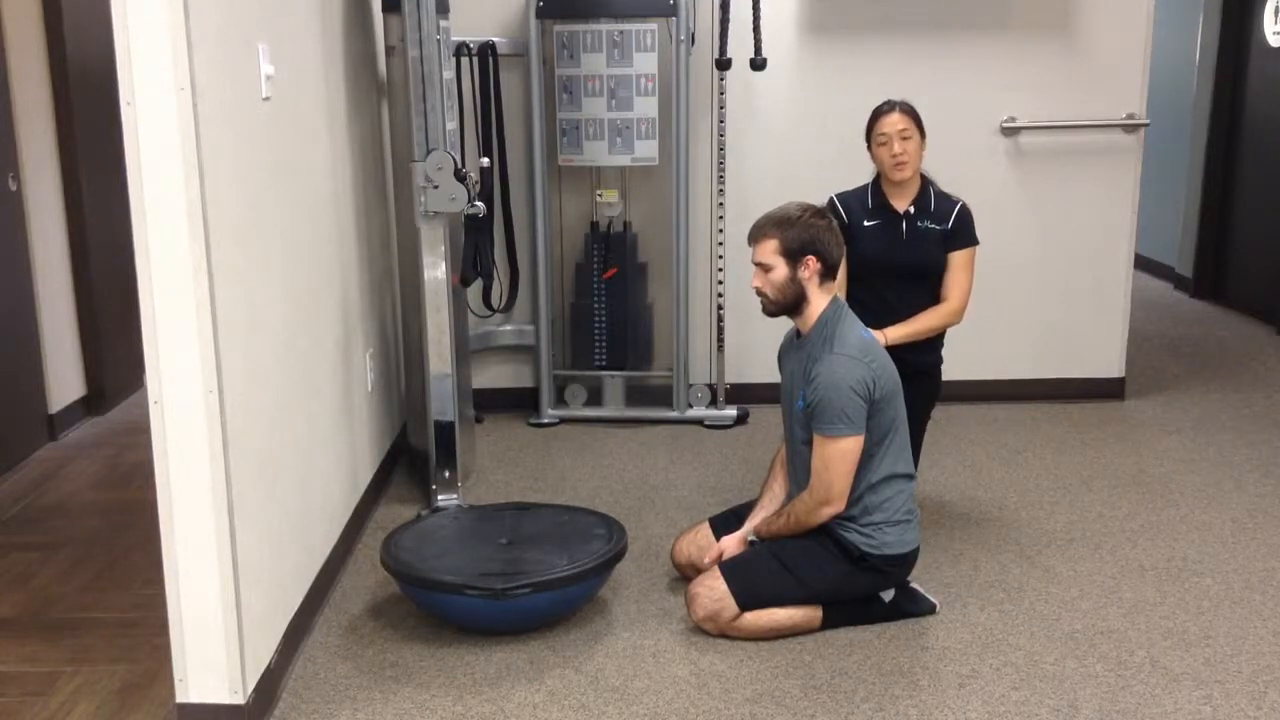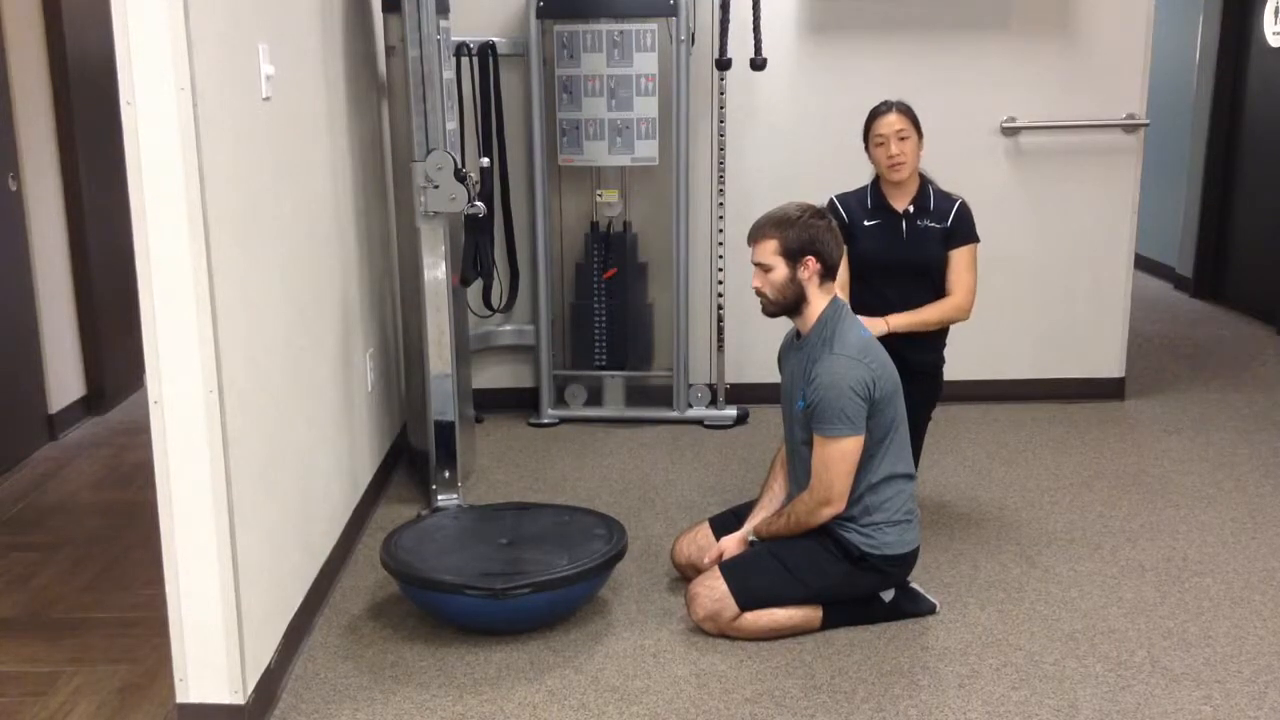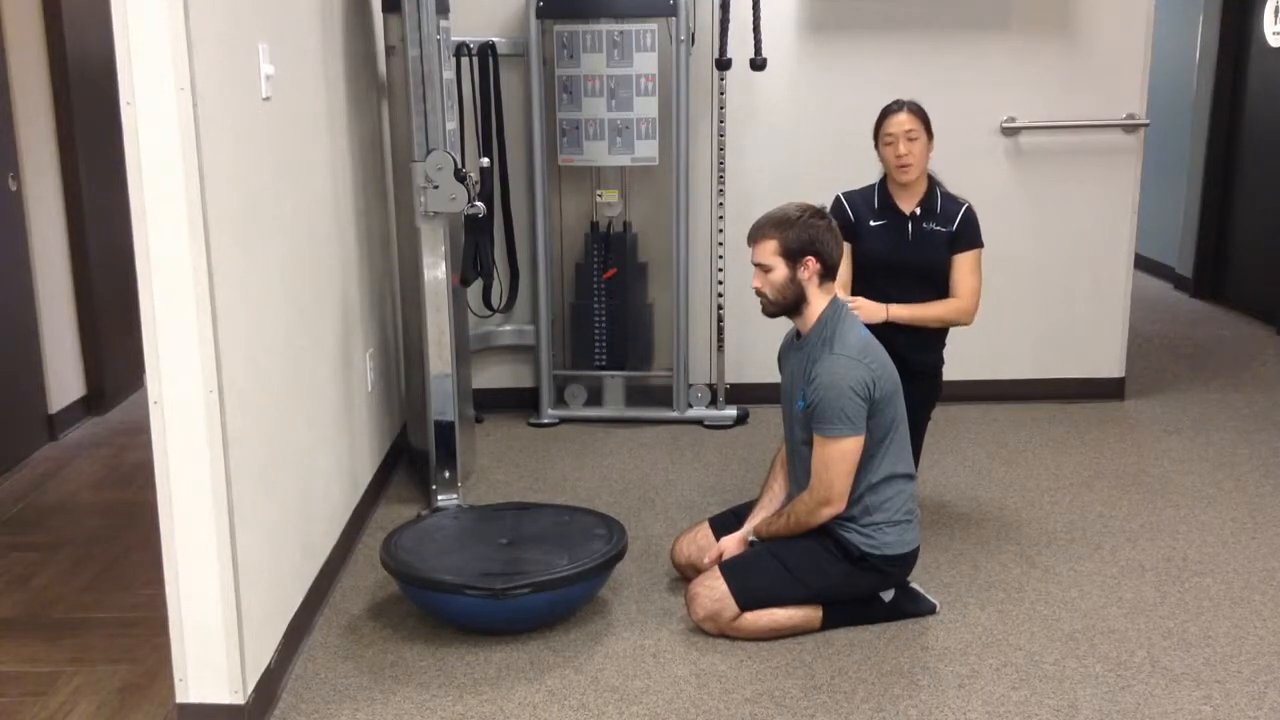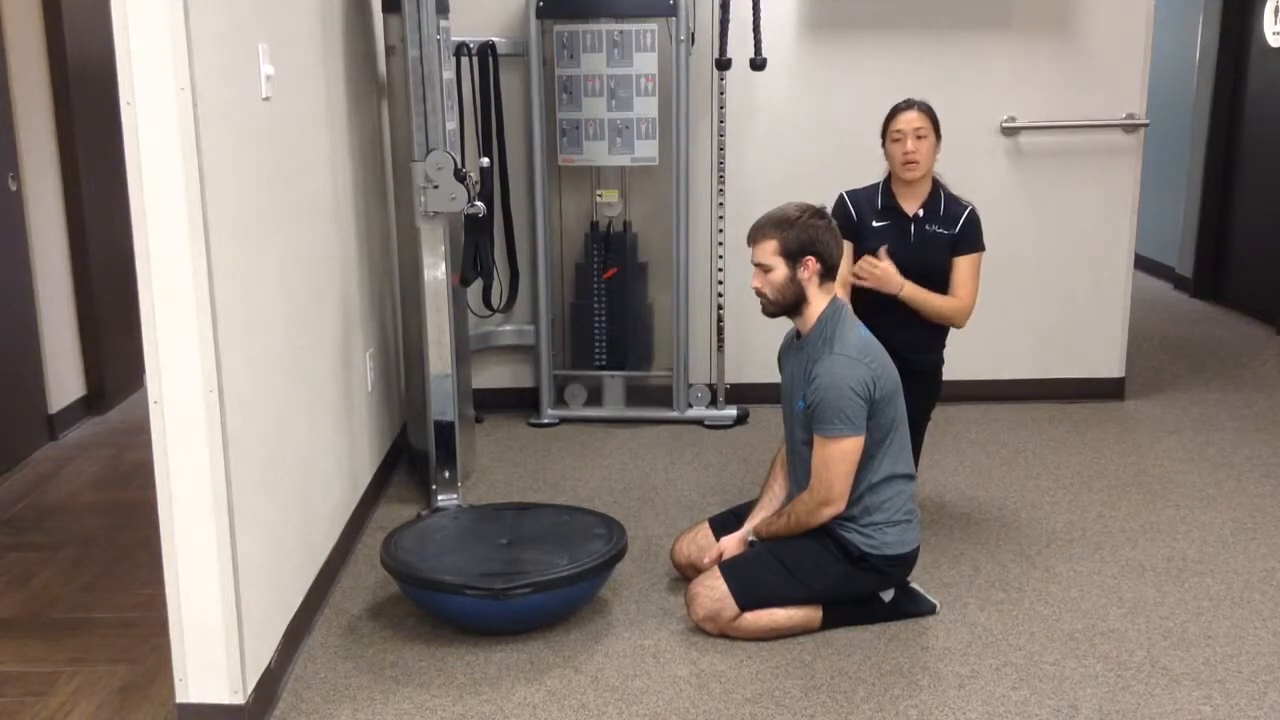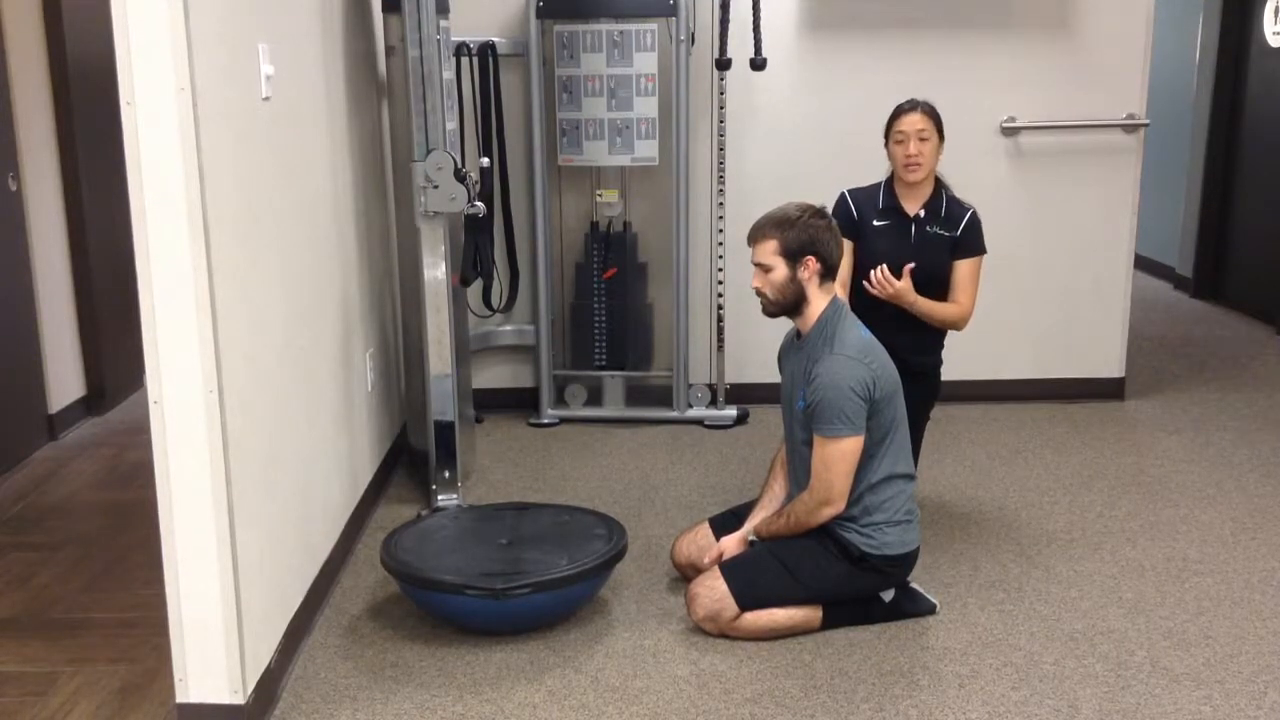
dt=0.4s
person 1, frame 1
left shoulder: (840, 367)
right shoulder: (799, 339)
left elbow: (827, 501)
right elbow: (792, 449)
left wrist: (753, 536)
right wrist: (750, 527)
left hip: (864, 541)
right hip: (820, 512)
left knee: (707, 604)
right knee: (688, 553)
left ankle: (873, 600)
right ankle: (856, 588)
person 1, frame 2
left shoulder: (840, 366)
right shoulder: (800, 339)
left elbow: (827, 501)
right elbow: (792, 449)
left wrist: (753, 535)
right wrist: (750, 526)
left hip: (865, 541)
right hip: (825, 513)
left knee: (708, 604)
right knee: (689, 553)
left ankle: (874, 600)
right ankle: (845, 586)
person 1, frame 3
left shoulder: (840, 367)
right shoulder: (800, 339)
left elbow: (827, 501)
right elbow: (792, 449)
left wrist: (753, 536)
right wrist: (750, 527)
left hip: (864, 541)
right hip: (821, 511)
left knee: (707, 604)
right knee: (688, 554)
left ankle: (873, 600)
right ankle: (858, 588)
person 1, frame 4
left shoulder: (839, 366)
right shoulder: (800, 339)
left elbow: (826, 501)
right elbow: (792, 449)
left wrist: (753, 535)
right wrist: (749, 526)
left hip: (864, 541)
right hip: (822, 511)
left knee: (707, 604)
right knee: (688, 553)
left ankle: (872, 601)
right ankle: (850, 587)
person 1, frame 5
left shoulder: (840, 367)
right shoulder: (800, 339)
left elbow: (827, 501)
right elbow: (793, 449)
left wrist: (753, 536)
right wrist: (750, 526)
left hip: (864, 541)
right hip: (822, 512)
left knee: (708, 604)
right knee: (688, 553)
left ankle: (873, 600)
right ankle: (856, 588)
person 2, frame 1
left shoulder: (953, 215)
right shoulder: (844, 208)
left elbow: (952, 307)
right elbow: (832, 295)
left wrist: (883, 336)
left hip: (917, 369)
person 2, frame 2
left shoulder: (952, 212)
right shoulder: (844, 210)
left elbow: (960, 303)
right elbow: (835, 293)
left wrist: (884, 323)
left hip: (919, 370)
person 2, frame 3
left shoulder: (958, 216)
right shoulder: (849, 207)
left elbow: (963, 308)
right elbow: (837, 293)
left wrist: (884, 311)
left hip: (919, 370)
person 2, frame 4
left shoulder: (961, 218)
right shoulder: (853, 206)
left elbow: (959, 311)
right elbow: (837, 292)
left wrist: (898, 287)
left hip: (919, 371)
person 2, frame 5
left shoulder: (962, 221)
right shoulder: (854, 205)
left elbow: (960, 314)
right elbow: (835, 290)
left wrist: (909, 299)
left hip: (917, 371)
